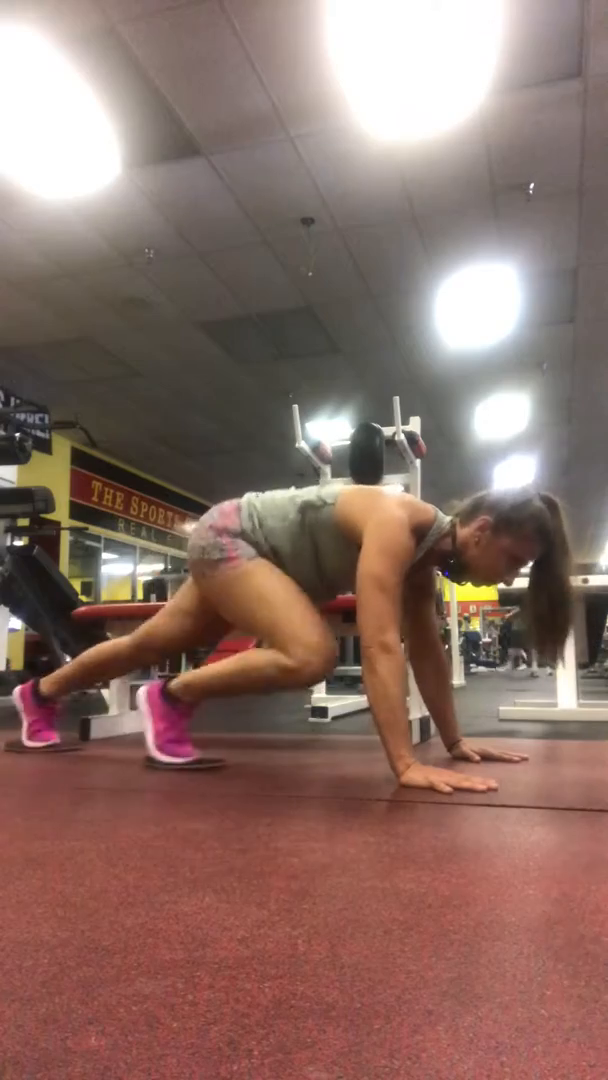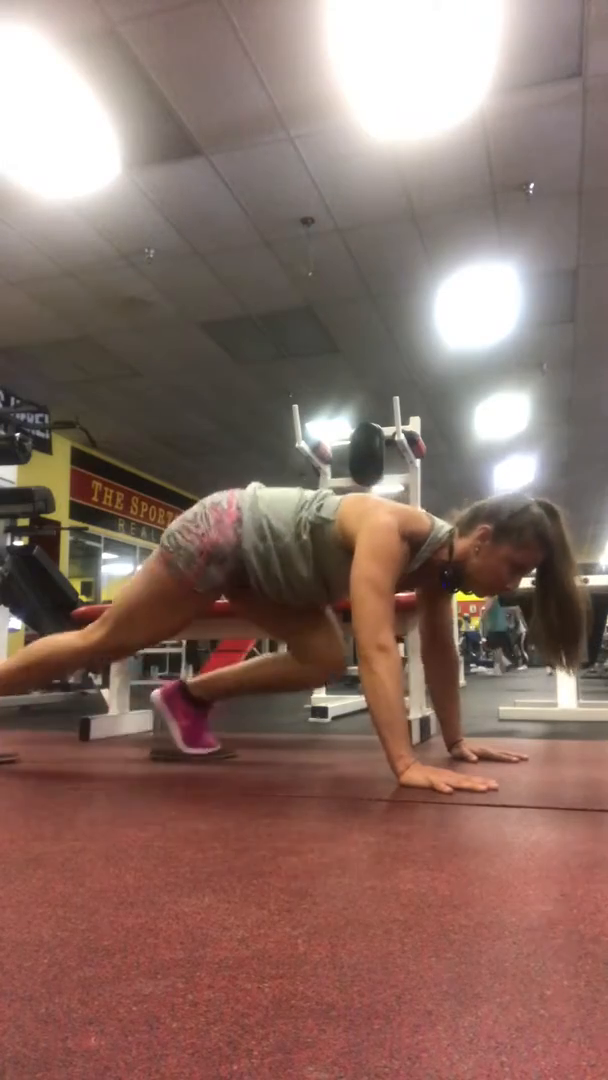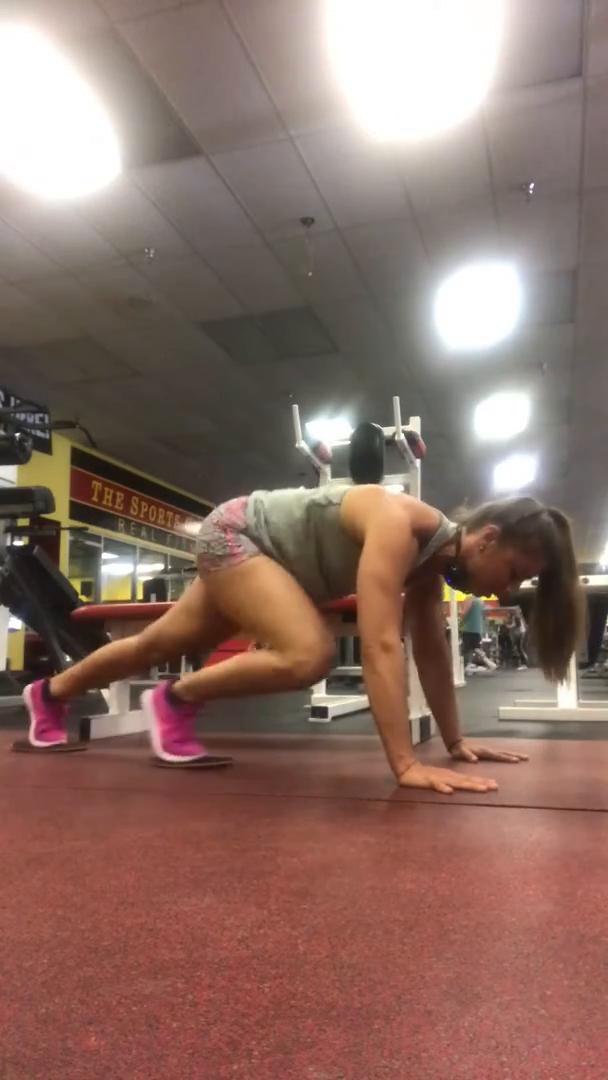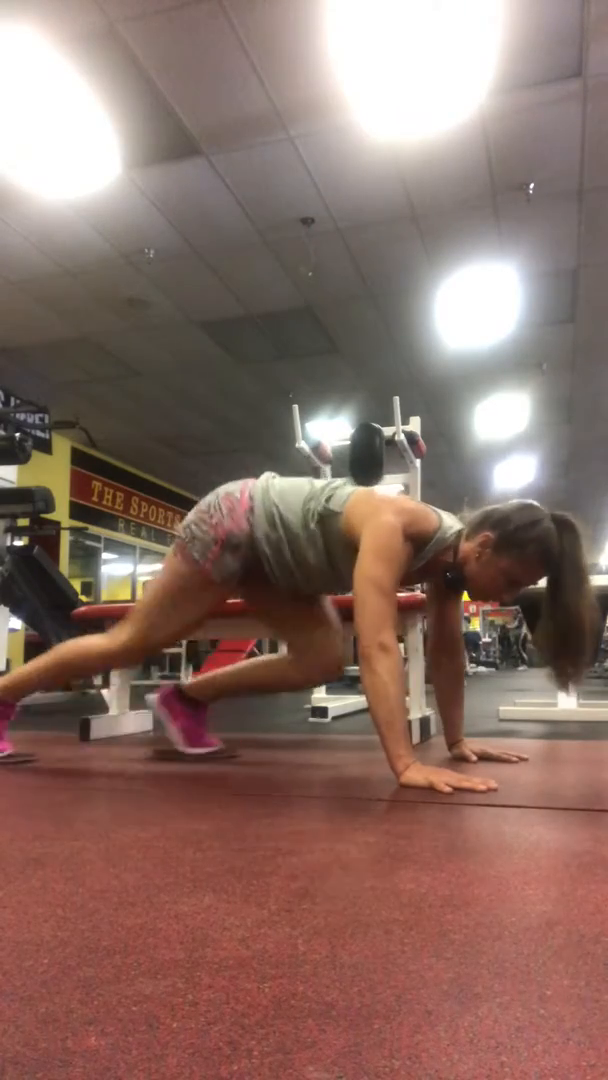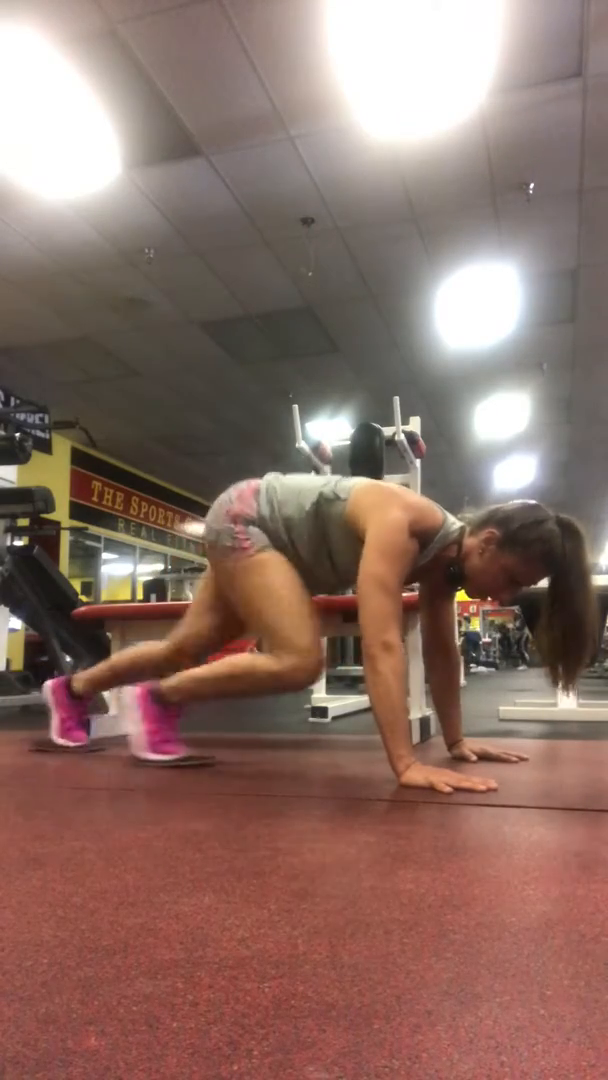
dt=0.5s
person 1, frame 1
left shoulder: (427, 550)
right shoulder: (396, 526)
left elbow: (425, 648)
right elbow: (381, 647)
left wrist: (454, 741)
right wrist: (406, 765)
left hip: (249, 554)
right hip: (228, 535)
left knee: (147, 645)
right knee: (309, 656)
left ankle: (39, 696)
right ankle: (170, 699)
person 1, frame 2
left shoulder: (437, 560)
right shoulder: (390, 533)
left elbow: (439, 653)
right elbow: (377, 648)
left wrist: (456, 742)
right wrist: (406, 764)
left hip: (254, 555)
right hip: (217, 535)
left knee: (324, 662)
right knee: (103, 644)
left ankle: (187, 698)
person 1, frame 3
left shoulder: (434, 556)
right shoulder: (399, 527)
left elbow: (432, 651)
right elbow: (381, 646)
left wrist: (454, 742)
right wrist: (407, 764)
left hip: (259, 554)
right hip: (236, 532)
left knee: (156, 645)
right knee: (311, 653)
left ankle: (49, 695)
right ankle: (172, 699)
person 1, frame 4
left shoulder: (447, 553)
right shoulder: (394, 529)
left elbow: (446, 651)
right elbow: (378, 647)
left wrist: (457, 742)
right wrist: (405, 764)
left hip: (269, 548)
right hip: (233, 524)
left knee: (323, 660)
right knee: (129, 644)
left ankle: (186, 700)
person 1, frame 5
left shoulder: (448, 552)
right shoulder: (401, 527)
left elbow: (441, 650)
right elbow: (382, 646)
left wrist: (454, 742)
right wrist: (406, 765)
left hip: (273, 538)
right hip: (243, 517)
left knee: (184, 650)
right knee: (297, 661)
left ankle: (72, 688)
right ankle: (159, 698)
